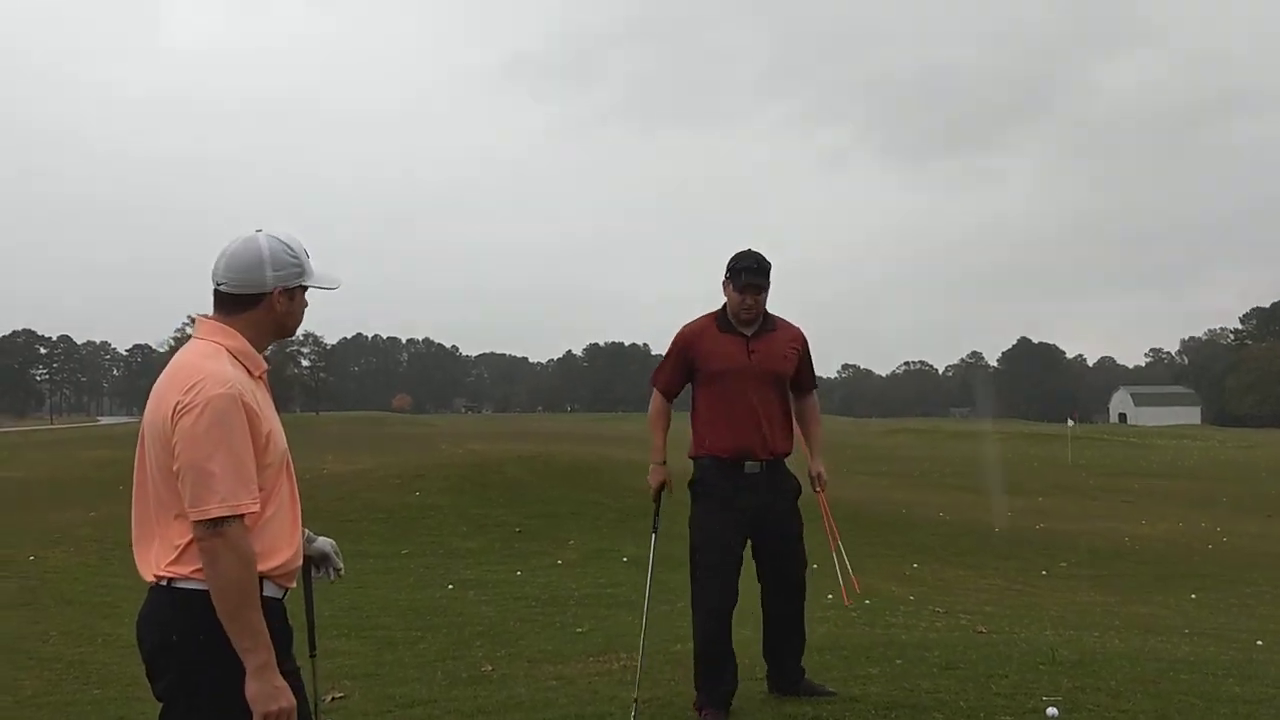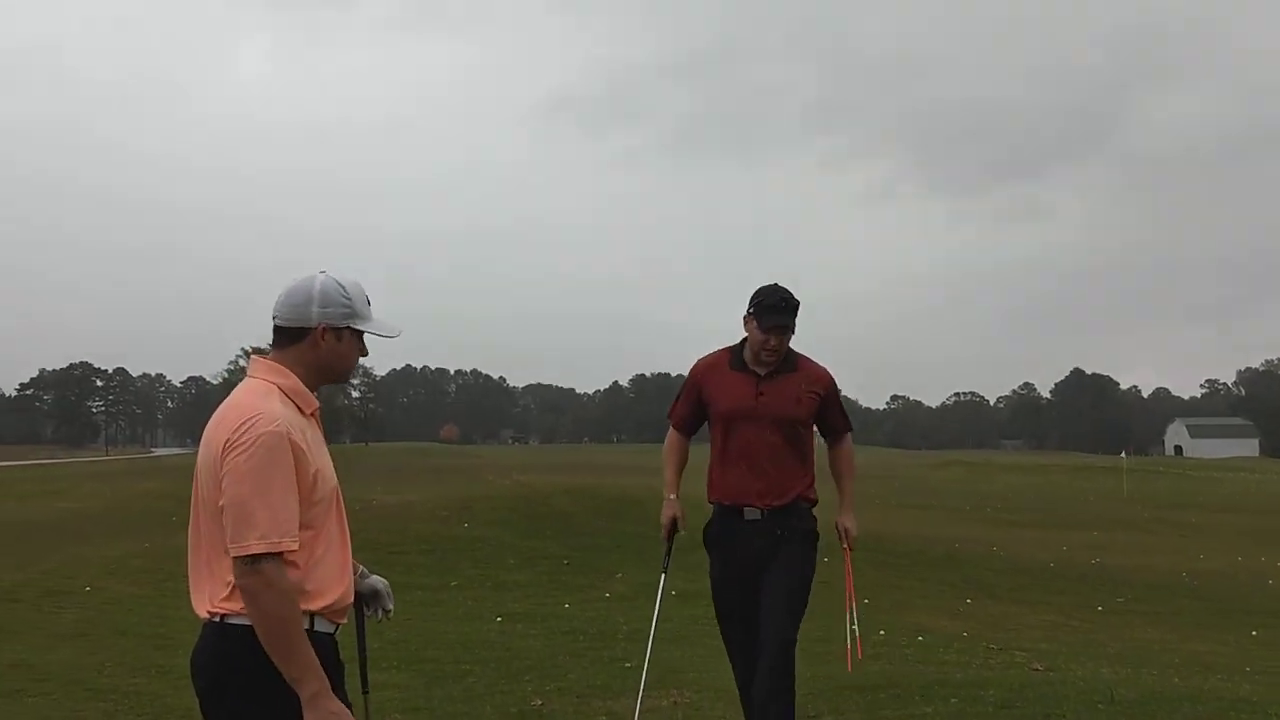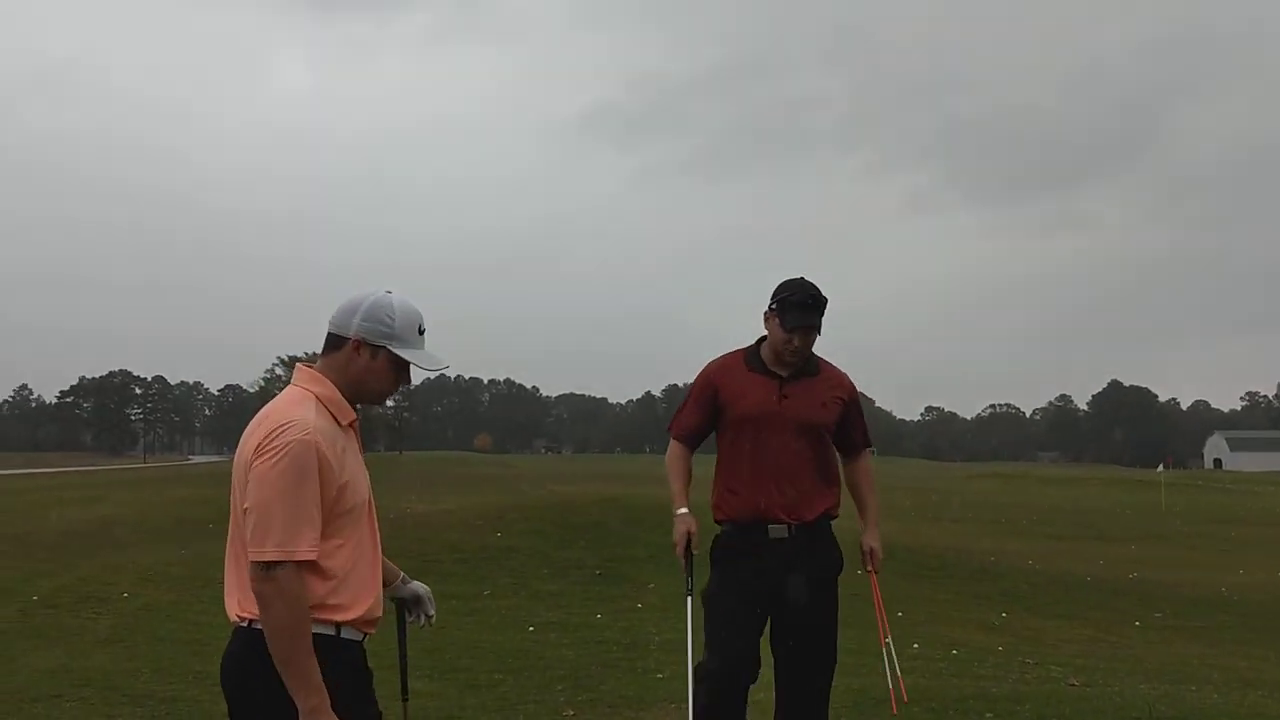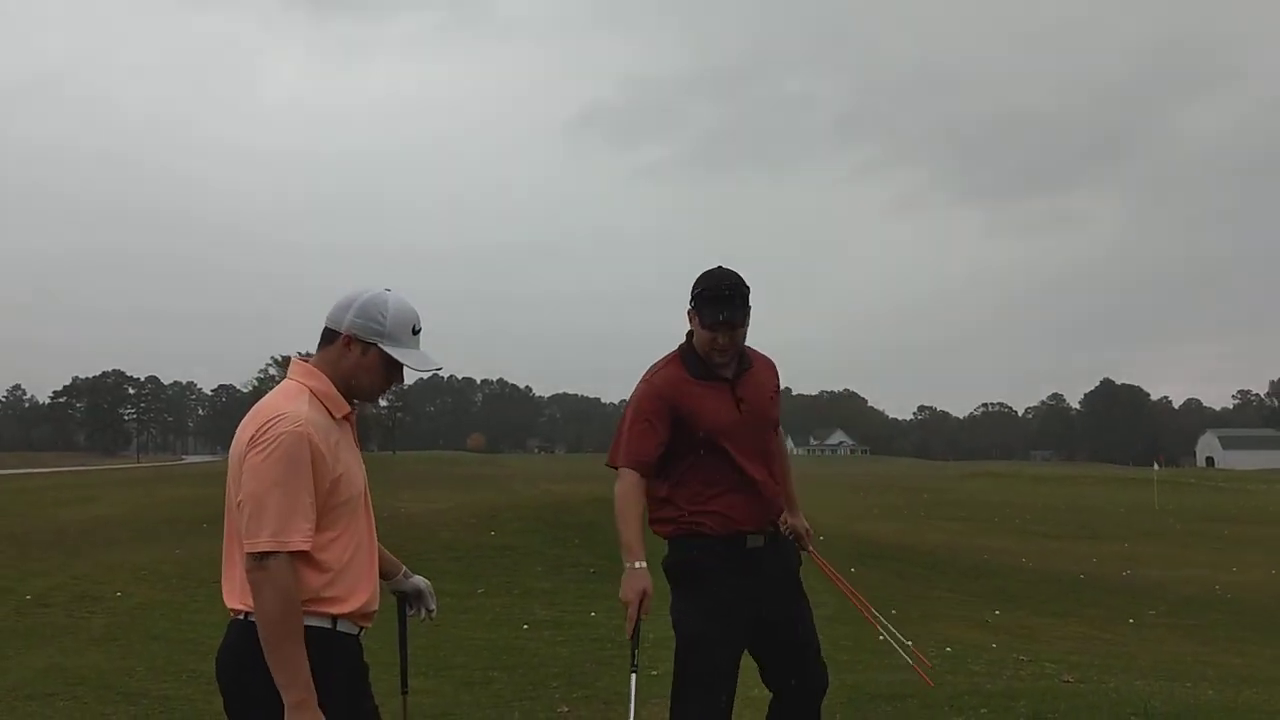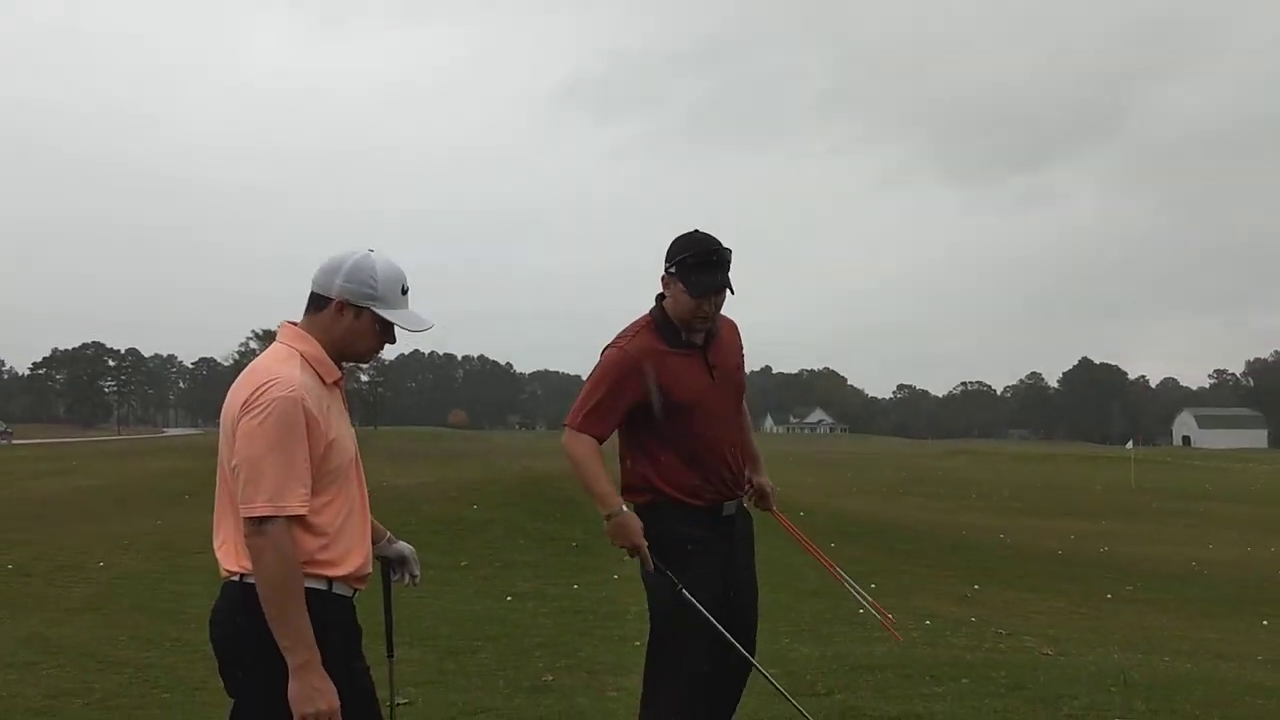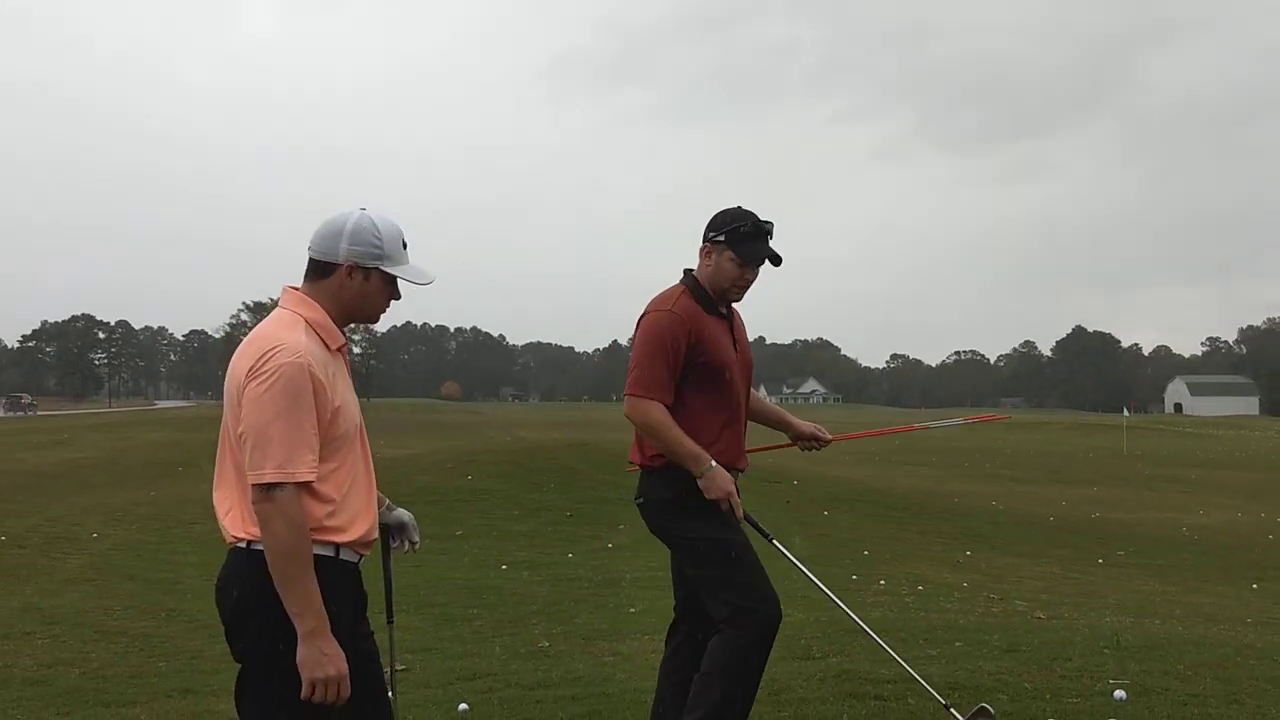
dt=0.5s
person 1, frame 1
left shoulder: (792, 338)
right shoulder: (695, 336)
left elbow: (805, 396)
right elbow: (661, 396)
left wrist: (815, 455)
right wrist: (657, 461)
left hip: (774, 478)
right hip: (718, 481)
left knee: (787, 581)
right knee: (714, 592)
left ankle: (786, 673)
person 1, frame 2
left shoulder: (816, 380)
right shoulder: (707, 372)
left elbow: (840, 439)
right elbow: (678, 433)
left wrist: (846, 508)
right wrist: (671, 496)
left hip: (790, 528)
right hip: (729, 527)
left knee: (777, 644)
right knee: (744, 645)
person 1, frame 3
left shoulder: (837, 385)
right shoulder: (721, 375)
left elbow: (856, 455)
right elbow: (680, 444)
left wrist: (871, 526)
right wrist: (682, 510)
left hip: (812, 548)
right hip: (742, 545)
left knee: (807, 677)
right knee: (724, 672)
person 1, frame 4
left shoulder: (764, 370)
right shoulder: (662, 386)
right elbow: (629, 475)
left wrist: (792, 509)
right wrist: (636, 564)
left hip: (771, 551)
right hip: (706, 561)
left knee: (806, 679)
person 1, frame 5
left shoulder: (727, 334)
right shoulder: (632, 354)
right elbow: (577, 436)
left wrist: (755, 468)
right wrist: (615, 511)
left hip: (731, 518)
right hip: (674, 529)
left knee: (733, 657)
right knee: (678, 666)
person 1, frame 6
left shoulder: (728, 317)
right shoulder: (670, 314)
right elbow: (640, 405)
left wrist: (790, 423)
right wrist: (705, 468)
left hip: (706, 493)
right hip: (681, 492)
left knee: (699, 623)
right knee: (754, 614)
person 2, frame 1
left shoulder: (226, 370)
right shoulder: (216, 386)
right elbow: (218, 535)
left wrist: (299, 538)
right wrist: (259, 667)
left hip: (237, 610)
right hip: (213, 623)
person 2, frame 2
left shoulder: (285, 410)
right shoulder: (265, 423)
right elbow: (257, 572)
left wrist: (353, 574)
left hip: (289, 648)
right hip: (265, 660)
person 2, frame 3
left shoulder: (330, 422)
right shoulder: (298, 431)
right elbow: (274, 578)
left wrist: (395, 580)
left hip: (323, 654)
right hip: (292, 664)
person 2, frame 4
left shoulder: (330, 417)
right shoulder: (291, 425)
right elbow: (269, 566)
left wrist: (396, 573)
left hip: (328, 648)
right hip: (287, 658)
person 2, frame 5
left shoulder: (318, 380)
right shoulder: (283, 389)
right elbow: (267, 531)
left wrist: (381, 540)
right wrist: (304, 667)
left hip: (320, 611)
right hip: (279, 621)
person 2, frame 6
left shoulder: (318, 344)
right shoulder: (287, 355)
right elbow: (274, 498)
left wrist: (381, 507)
right wrist: (311, 632)
left hip: (326, 578)
right hip: (287, 589)
